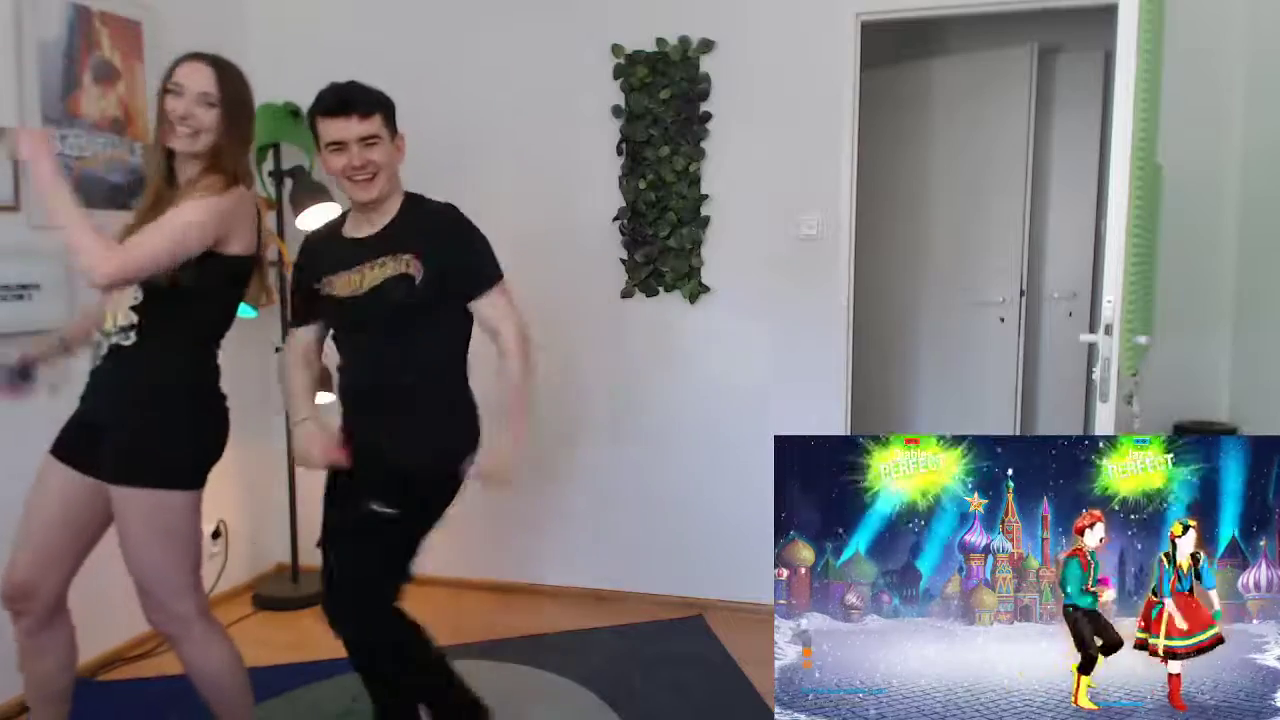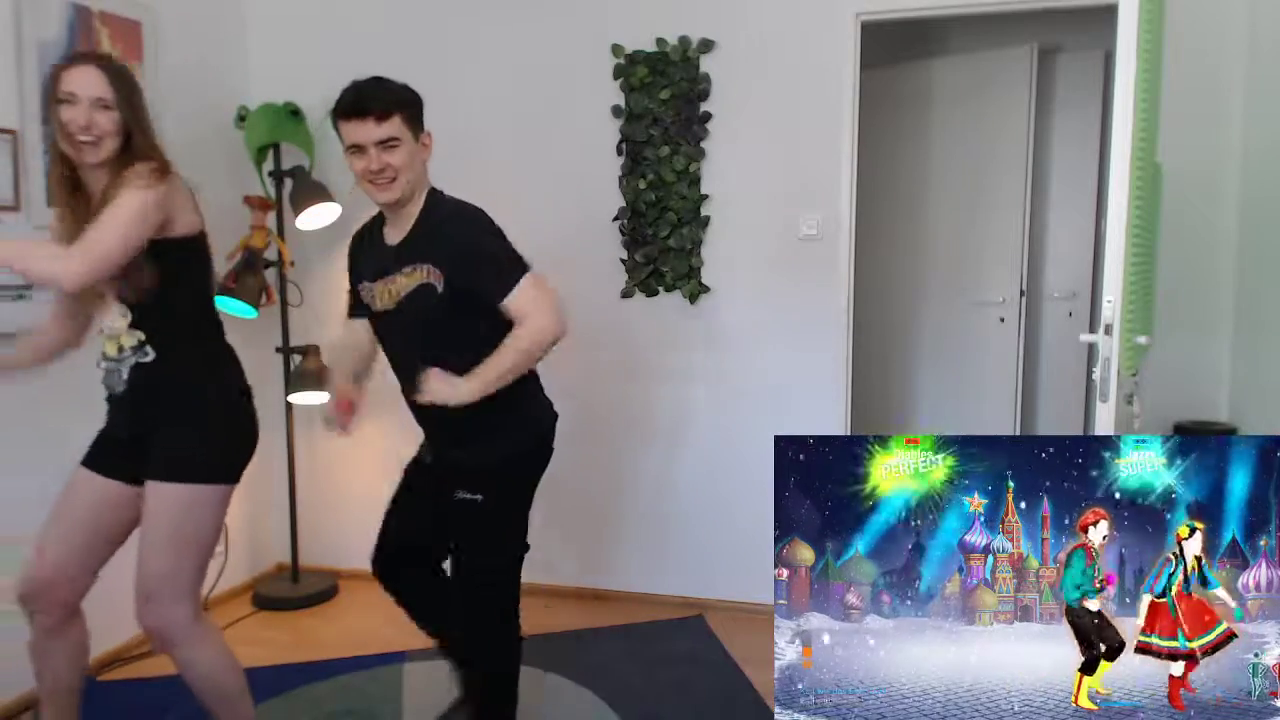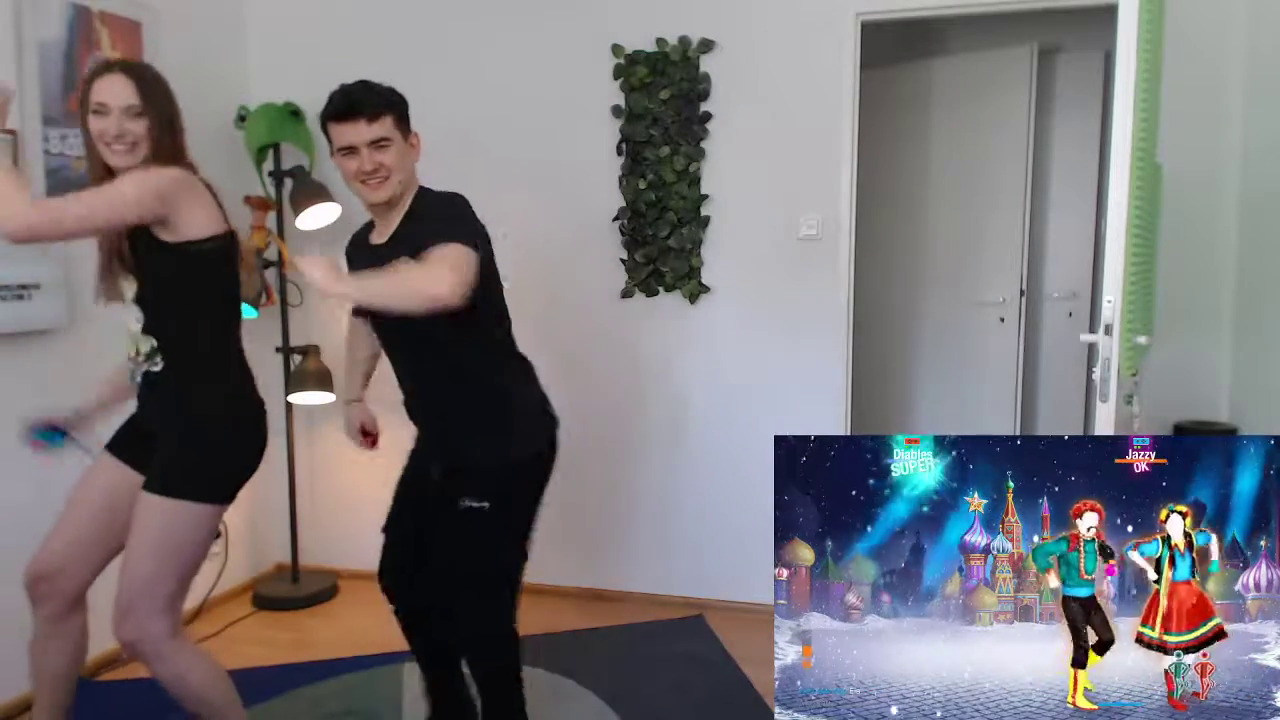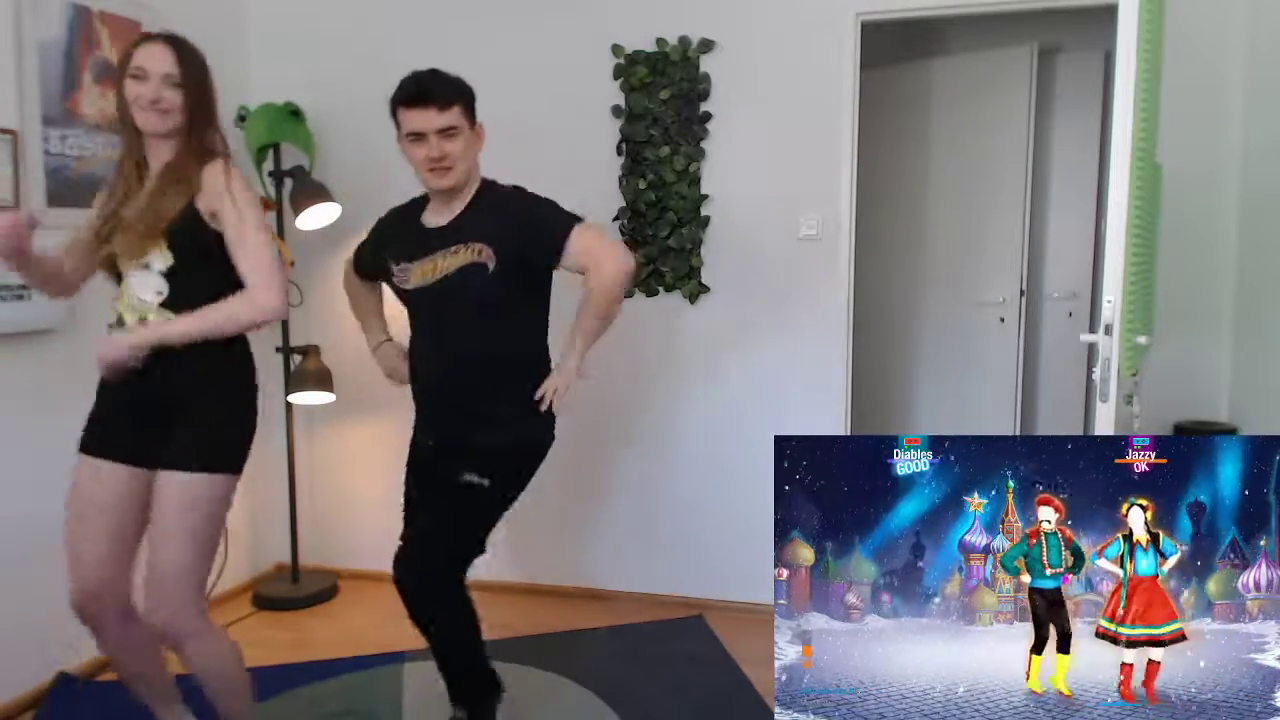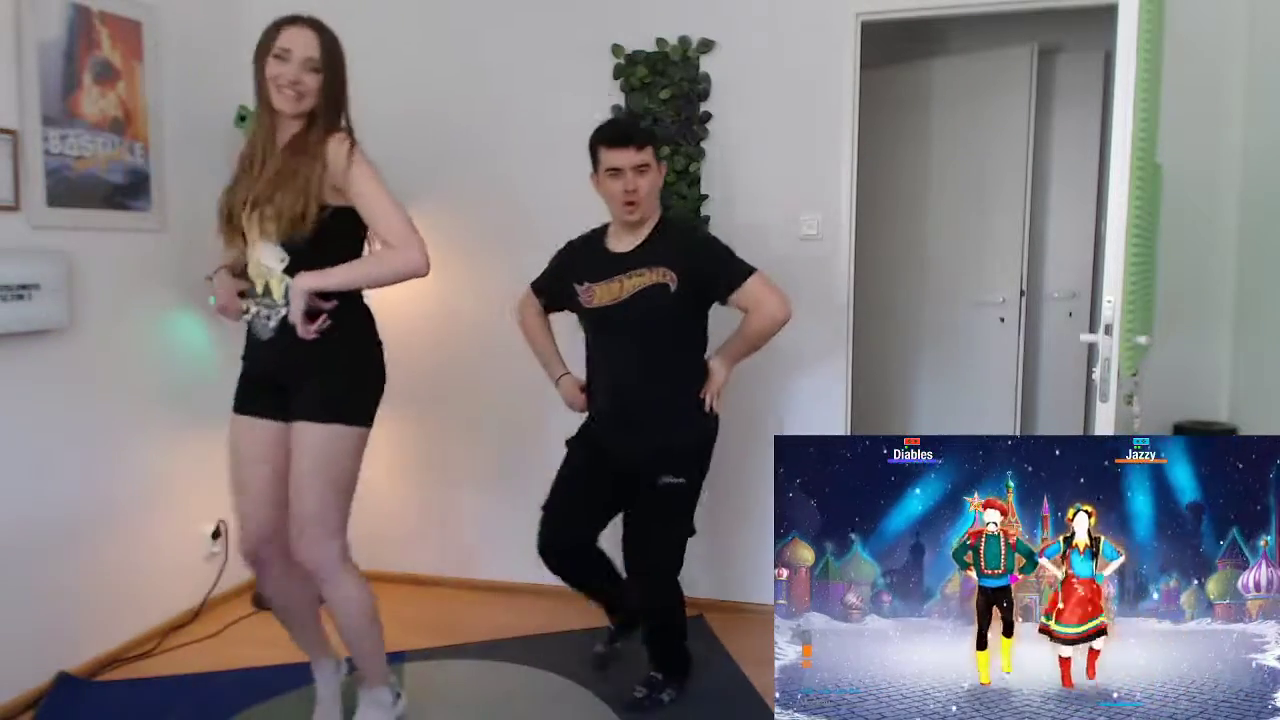
dt=1s
person 1, frame 1
left shoulder: (223, 199)
right shoulder: (172, 197)
left elbow: (107, 269)
left hip: (167, 414)
right hip: (113, 404)
left knee: (175, 612)
person 1, frame 2
left shoulder: (149, 187)
right shoulder: (82, 208)
left elbow: (67, 274)
right elbow: (66, 329)
left hip: (201, 414)
right hip: (133, 419)
left knee: (165, 614)
person 1, frame 3
left shoulder: (168, 186)
right shoulder: (137, 209)
right wrist: (91, 408)
left hip: (211, 424)
right hip: (160, 418)
left knee: (143, 628)
person 1, frame 4
left shoulder: (217, 179)
right shoulder: (127, 186)
left elbow: (268, 299)
right elbow: (65, 278)
left wrist: (147, 337)
left hip: (206, 402)
right hip: (127, 401)
left knee: (167, 612)
right knee: (95, 598)
person 1, frame 5
left shoulder: (337, 152)
right shoulder: (258, 157)
left elbow: (412, 257)
left wrist: (311, 282)
right wrist: (227, 279)
left hip: (336, 362)
right hip: (266, 362)
left knee: (314, 549)
right knee: (260, 544)
person 2, frame 1
left shoulder: (440, 229)
right shoulder: (316, 251)
left elbow: (508, 332)
right elbow: (301, 347)
left wrist: (509, 433)
right wrist: (304, 419)
left hip: (431, 449)
right hip: (362, 449)
left knee: (359, 600)
right knee: (344, 597)
person 2, frame 2
left shoulder: (463, 229)
right shoulder: (365, 245)
left elbow: (546, 321)
right elbow: (359, 332)
left wrist: (469, 385)
right wrist: (345, 381)
left hip: (506, 441)
right hip: (446, 445)
left knee: (479, 589)
right knee: (396, 562)
person 2, frame 3
left shoulder: (447, 215)
right shoulder: (361, 249)
left elbow: (442, 288)
left wrist: (335, 282)
right wrist: (352, 396)
left hip: (507, 443)
right hip: (440, 446)
left knee: (478, 600)
right knee: (404, 582)
person 2, frame 4
left shoulder: (515, 213)
right shoulder: (395, 230)
left elbow: (613, 263)
right elbow: (356, 277)
left wrist: (570, 361)
right wrist: (382, 345)
left hip: (506, 433)
right hip: (437, 432)
left knee: (420, 570)
right knee: (425, 571)
person 2, frame 5
left shoulder: (689, 246)
right shoulder: (578, 256)
left elbow: (773, 308)
right elbow: (529, 309)
left wrist: (721, 363)
right wrist: (560, 376)
left hip: (676, 438)
right hip: (605, 433)
left knee: (651, 565)
right knee: (559, 541)
left ankle: (670, 666)
right ankle: (626, 611)
person 3, frame 1
left shoulder: (1090, 553)
right shoulder: (1075, 559)
right elbow: (1072, 593)
left wrist: (1099, 583)
right wrist: (1100, 598)
left hip: (1089, 609)
right hip: (1075, 610)
left knee: (1115, 642)
right knee: (1090, 653)
left ankle: (1081, 670)
right ankle: (1079, 697)
person 3, frame 2
left shoulder: (1092, 550)
right shoulder: (1080, 553)
right elbow: (1067, 587)
left wrist: (1102, 582)
right wrist: (1085, 601)
left hip: (1090, 609)
right hip: (1078, 610)
left knee: (1117, 643)
right knee: (1093, 653)
left ankle: (1090, 678)
right ankle: (1079, 697)
person 3, frame 3
left shoulder: (1095, 538)
right shoulder: (1069, 541)
left elbow: (1104, 548)
right elbow: (1039, 551)
left wrist: (1110, 560)
right wrist: (1049, 573)
left hip: (1090, 598)
right hip: (1072, 600)
left knee: (1107, 638)
right knee: (1082, 645)
left ankle: (1082, 673)
right ankle: (1075, 696)
person 3, frame 4
left shoulder: (1065, 536)
right shoulder: (1031, 537)
left elbow: (1080, 556)
right elbow: (1006, 559)
left wrist: (1071, 573)
right wrist: (1021, 575)
left hip: (1056, 591)
right hip: (1037, 592)
left knee: (1065, 632)
right knee: (1042, 635)
left ankle: (1060, 679)
right ankle: (1032, 677)
person 3, frame 5
left shoulder: (1011, 538)
right shoulder: (974, 537)
left elbow: (1032, 557)
right elbow: (957, 554)
left wrist: (1021, 573)
right wrist: (968, 570)
left hip: (1004, 590)
right hip: (984, 590)
left knee: (1008, 621)
right knee: (982, 631)
left ankle: (1006, 655)
right ankle: (984, 672)
person 4, frame 1
left shoulder: (1196, 558)
right shoulder: (1165, 560)
left elbow: (1208, 581)
right elbow: (1165, 593)
left wrist: (1217, 607)
right wrist: (1177, 616)
left hip: (1186, 602)
right hip: (1165, 605)
left knee: (1207, 636)
right knee: (1178, 648)
left ankle: (1172, 659)
right ankle: (1174, 695)
person 4, frame 2
left shoulder: (1198, 560)
right shoulder: (1170, 561)
left elbow: (1212, 583)
right elbow: (1150, 587)
left wrist: (1233, 604)
right wrist: (1142, 615)
left hip: (1189, 604)
right hip: (1170, 607)
left knee: (1210, 641)
right knee: (1182, 650)
left ankle: (1183, 676)
right ankle: (1174, 694)
person 4, frame 3
left shoulder: (1191, 538)
right shoulder: (1159, 543)
left elbow: (1211, 537)
right elbow: (1131, 549)
left wrist: (1214, 560)
right wrist: (1148, 568)
left hip: (1189, 593)
right hip: (1169, 595)
left knee: (1196, 637)
right knee: (1172, 645)
left ankle: (1181, 683)
right ankle: (1173, 693)
person 4, frame 4
left shoulder: (1157, 538)
right shoulder: (1122, 540)
left elbow: (1175, 552)
right elbow: (1098, 557)
left wrist: (1163, 571)
right wrist: (1119, 571)
left hip: (1153, 592)
right hip: (1132, 592)
left knee: (1159, 640)
right knee: (1131, 640)
left ankle: (1149, 684)
right ankle: (1124, 685)
person 4, frame 5
left shoulder: (1099, 542)
right shoulder: (1063, 543)
left elbow: (1120, 556)
right elbow: (1041, 556)
left wrist: (1104, 573)
right wrist: (1058, 572)
left hip: (1090, 591)
right hip: (1069, 591)
left knee: (1097, 634)
right knee: (1065, 637)
left ankle: (1091, 660)
right ankle: (1066, 677)
